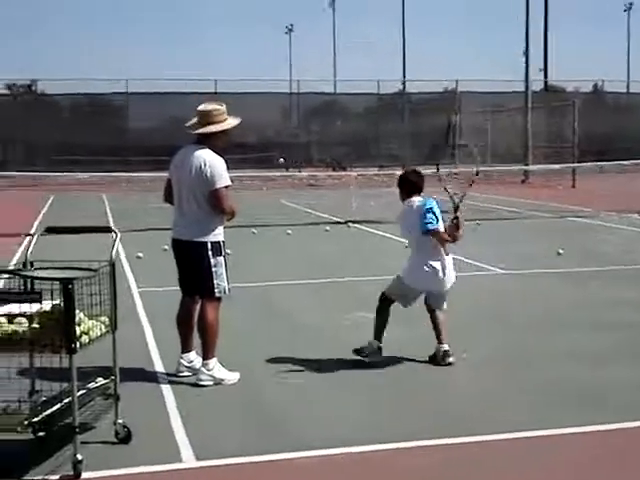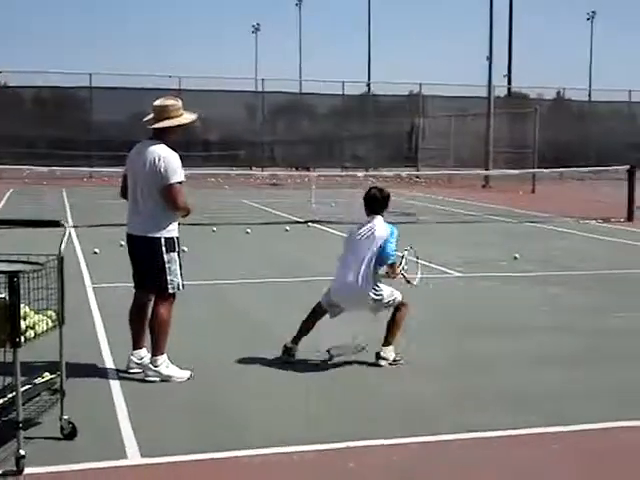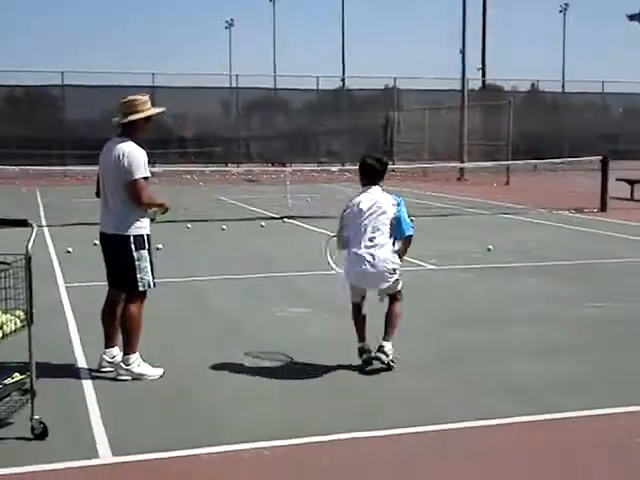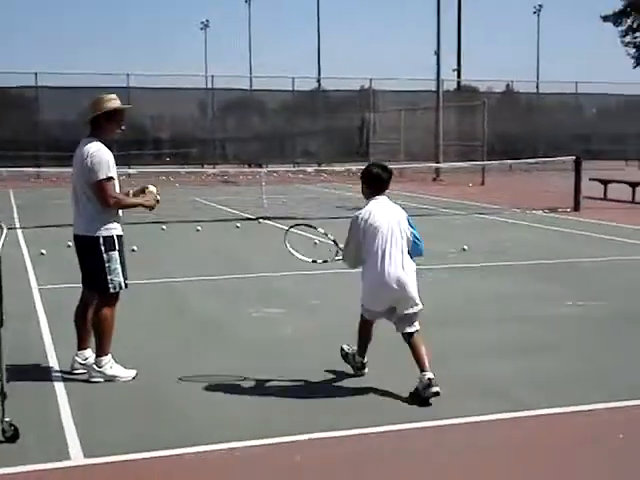
dt=0.3s
person 1, frame 1
left shoulder: (180, 156)
right shoulder: (213, 161)
left elbow: (169, 196)
right elbow: (223, 206)
right wrist: (232, 211)
left hip: (181, 237)
right hip: (205, 240)
left knee: (190, 298)
right knee: (211, 301)
left ankle: (187, 358)
right ankle: (209, 367)
person 1, frame 2
left shoulder: (136, 151)
right shoulder: (167, 156)
left elbow: (125, 192)
right elbow: (177, 202)
right wrist: (186, 208)
left hip: (136, 233)
right hip: (159, 236)
left knee: (143, 294)
right knee: (164, 298)
left ankle: (138, 355)
right ankle: (158, 363)
person 1, frame 3
left shoulder: (109, 148)
right shoulder: (134, 152)
right elbow: (141, 197)
right wrist: (160, 203)
left hip: (110, 231)
right hip: (130, 234)
left knee: (116, 293)
right knee: (135, 296)
left ankle: (110, 354)
right ankle: (130, 361)
person 1, frame 4
left shoulder: (85, 148)
right shoulder: (100, 153)
right elbow: (108, 199)
left wrist: (131, 193)
right wrist: (142, 202)
left hip: (85, 232)
right hip: (101, 235)
left knee: (90, 294)
right knee: (108, 297)
left ankle: (83, 356)
right ankle: (102, 364)
person 2, frame 1
left shoulder: (403, 215)
right shoulder: (428, 205)
right elbow: (432, 231)
left wrist: (450, 231)
right wrist: (449, 238)
left hip: (418, 270)
right hip: (441, 270)
left knee: (385, 299)
right knee: (433, 306)
left ankle: (376, 345)
right ankle: (443, 348)
person 2, frame 2
left shoulder: (355, 231)
right shoulder: (388, 230)
right elbow: (389, 260)
right wrist: (394, 272)
left hip: (342, 286)
right hip: (367, 289)
left knee: (319, 310)
right knee: (401, 305)
left ankle: (291, 347)
right ankle: (386, 351)
person 2, frame 3
left shoulder: (351, 205)
right shoulder: (393, 202)
left elbow: (342, 243)
right elbow: (406, 236)
right wrist: (398, 256)
left hip: (356, 264)
right hip: (383, 262)
left knee: (358, 304)
right knee: (395, 297)
left ankle: (364, 349)
right ankle: (386, 346)
person 2, frame 4
left shoulder: (362, 216)
right shoulder: (400, 213)
left elbow: (351, 258)
right elbow: (416, 249)
left hip: (376, 281)
right hip: (405, 280)
left knee: (367, 317)
right knee: (411, 332)
left ankle: (359, 360)
right ankle: (427, 378)
